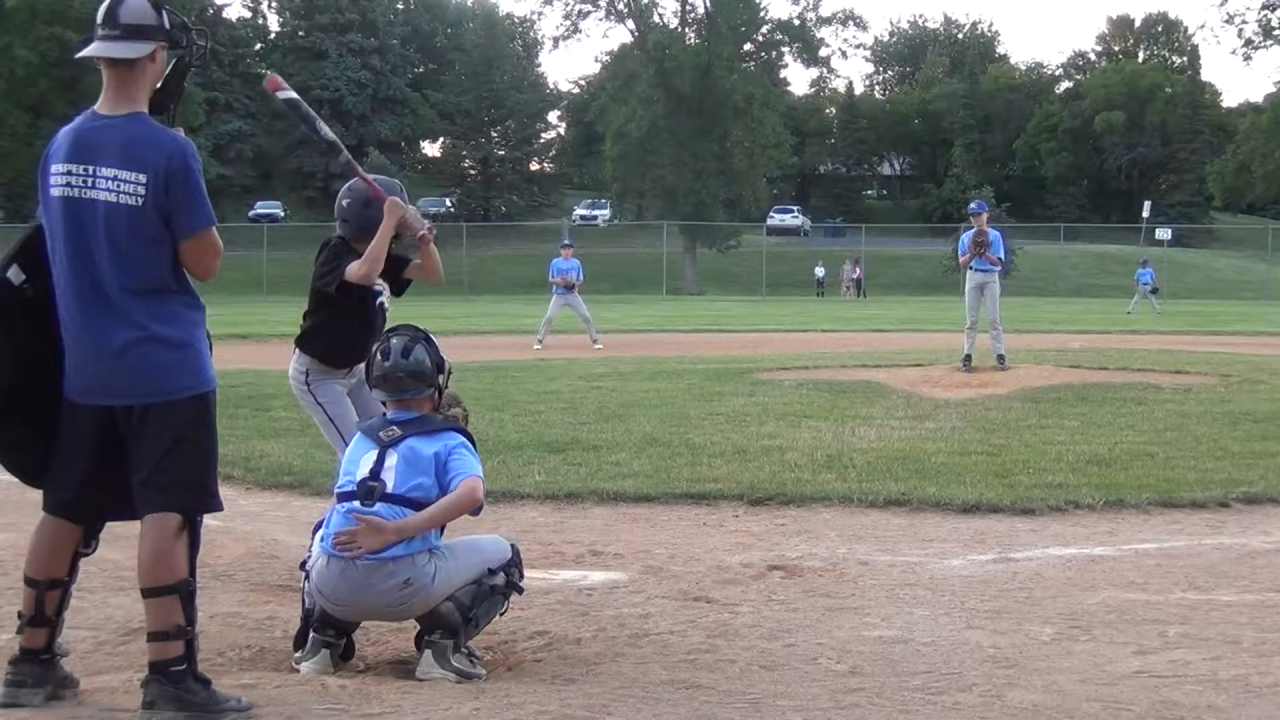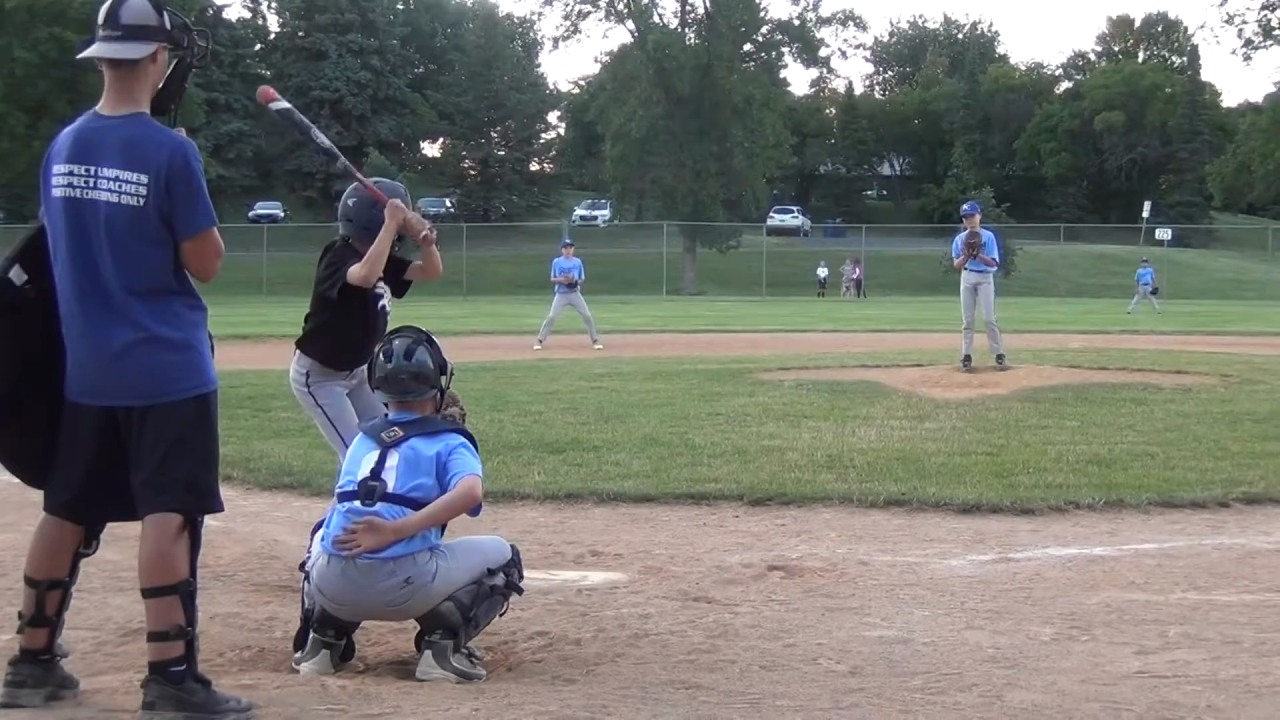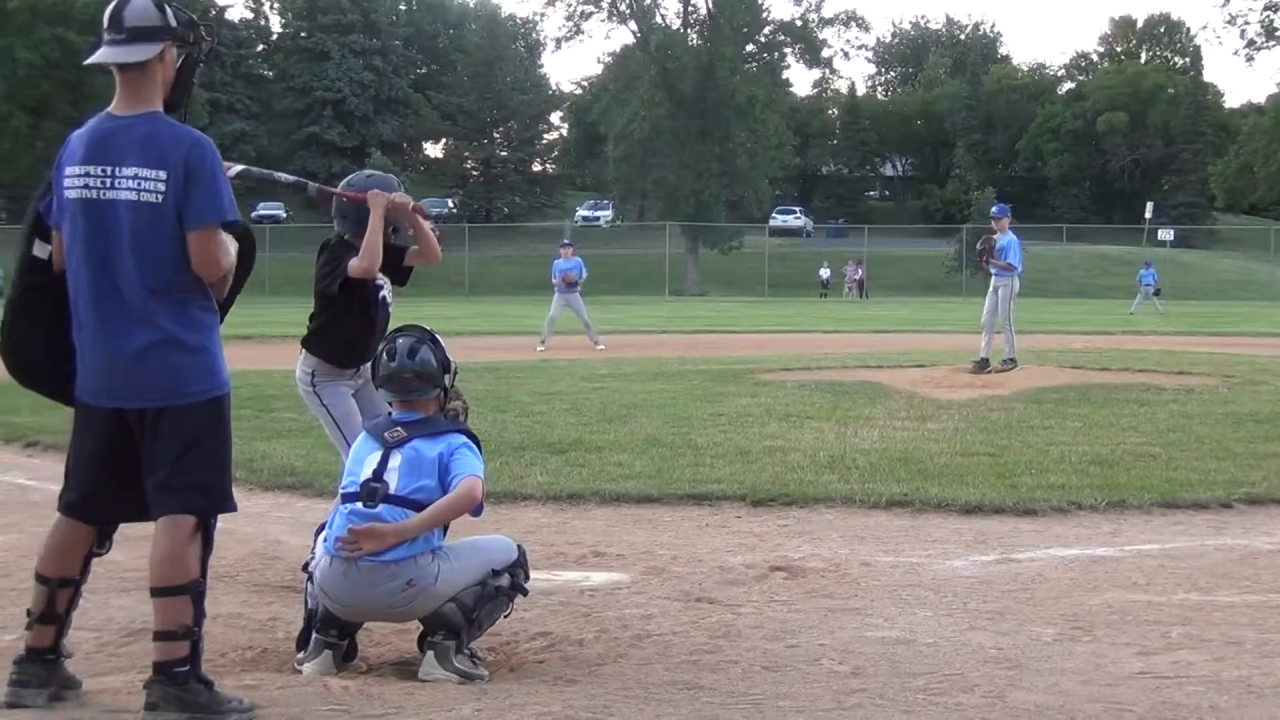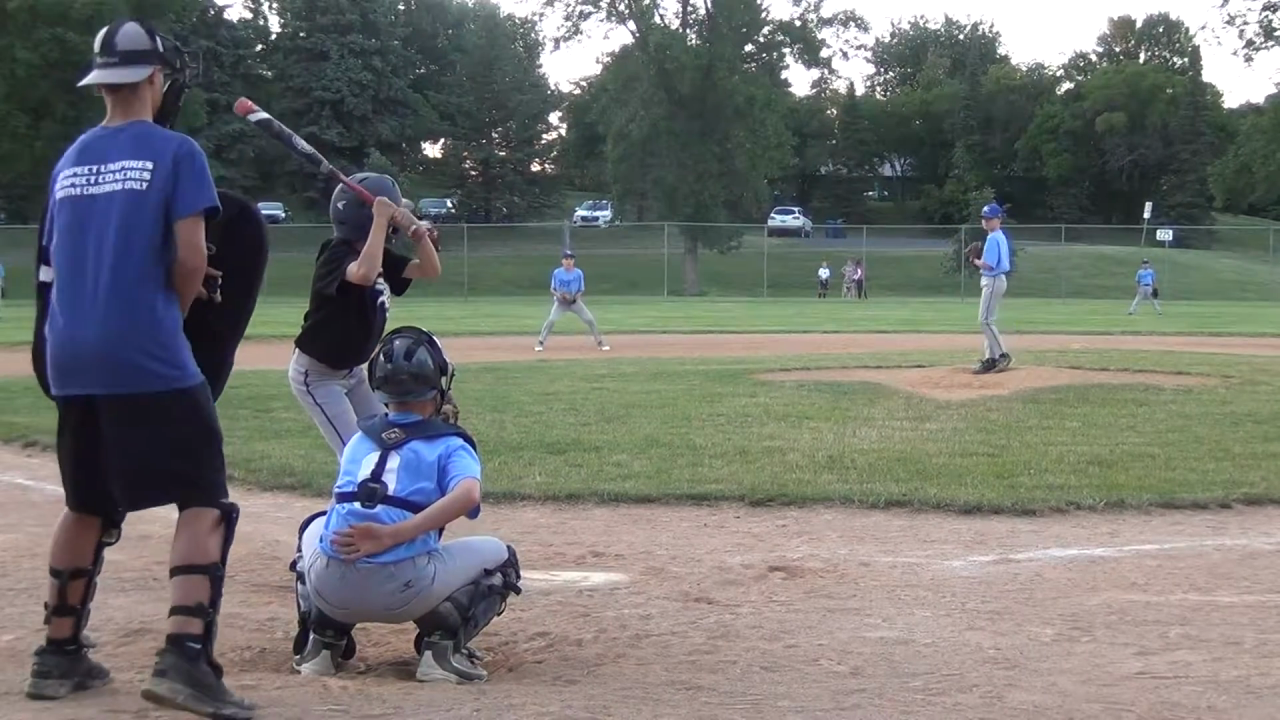
dt=0.7s
person 1, frame 1
left shoulder: (59, 145)
right shoulder: (168, 151)
right elbow: (205, 264)
left hip: (84, 367)
right hip: (164, 366)
left knee: (65, 512)
right knee: (167, 516)
person 1, frame 2
left shoulder: (61, 146)
right shoulder: (169, 151)
right elbow: (205, 264)
left hip: (86, 368)
right hip: (166, 367)
left knee: (68, 512)
right knee: (168, 515)
person 1, frame 3
left shoulder: (75, 147)
right shoulder: (189, 150)
left elbow: (59, 257)
right elbow: (210, 266)
right wrist: (229, 255)
left hip: (99, 369)
right hip: (180, 367)
left knee: (80, 513)
right knee: (182, 515)
person 1, frame 4
left shoulder: (69, 159)
right shoulder: (176, 151)
left elbow: (60, 262)
right elbow: (190, 261)
left hip: (70, 359)
right hip: (149, 358)
left knee: (88, 506)
right knee: (206, 504)
left ankle: (58, 656)
right ankle: (185, 658)
person 2, frame 1
left shoulder: (360, 439)
right shoulder: (447, 440)
right elbow: (471, 494)
right wrist: (395, 532)
left hip: (331, 587)
right hip: (402, 586)
right knee: (503, 555)
left ankle: (323, 639)
right ankle: (443, 644)
person 2, frame 2
left shoulder: (362, 438)
right shoulder: (449, 441)
right elbow: (470, 492)
right wrist: (394, 531)
left hip: (333, 585)
right hip: (404, 585)
left knee: (325, 534)
right knee: (502, 556)
left ankle: (323, 640)
right ankle: (443, 645)
person 2, frame 3
left shoulder: (364, 438)
right shoulder: (453, 441)
right elbow: (469, 493)
right wrist: (395, 534)
left hip: (335, 587)
right hip: (406, 587)
right knee: (508, 556)
left ankle: (325, 641)
right ankle: (445, 646)
person 2, frame 4
left shoulder: (359, 439)
right shoulder: (450, 444)
right elbow: (468, 495)
right wrist: (392, 536)
left hip: (330, 587)
right hip: (402, 590)
left knee: (316, 527)
right knee: (499, 556)
left ankle: (321, 642)
right ankle: (443, 646)
person 3, frame 1
left shoulder: (383, 257)
right shoulder: (337, 255)
left elbow: (433, 274)
right elbow: (366, 274)
left wrist: (422, 236)
right wrist: (390, 220)
left hip: (352, 370)
right hip: (316, 374)
person 3, frame 2
left shoulder: (384, 260)
right shoulder: (340, 257)
left elbow: (432, 272)
right elbow: (366, 277)
left wrist: (424, 236)
right wrist: (391, 223)
left hip: (354, 371)
right hip: (317, 376)
person 3, frame 3
left shoulder: (382, 251)
right shoulder: (336, 254)
left elbow: (431, 255)
right elbow: (367, 268)
left wrist: (410, 215)
right wrist: (378, 212)
left hip: (359, 370)
right hip: (323, 374)
person 3, frame 4
left shoulder: (381, 257)
right shoulder: (338, 255)
left elbow: (431, 271)
right elbow: (365, 275)
left wrist: (416, 229)
right wrist: (380, 219)
left hip: (352, 370)
right hip: (316, 374)
